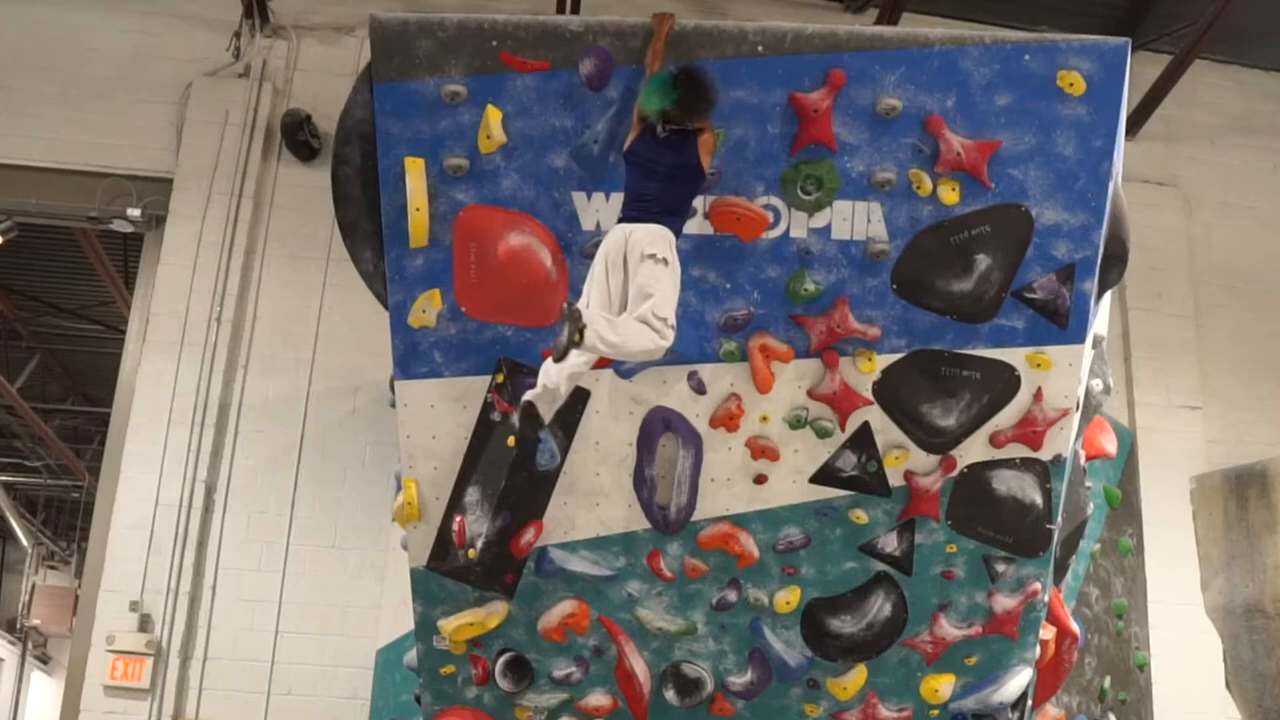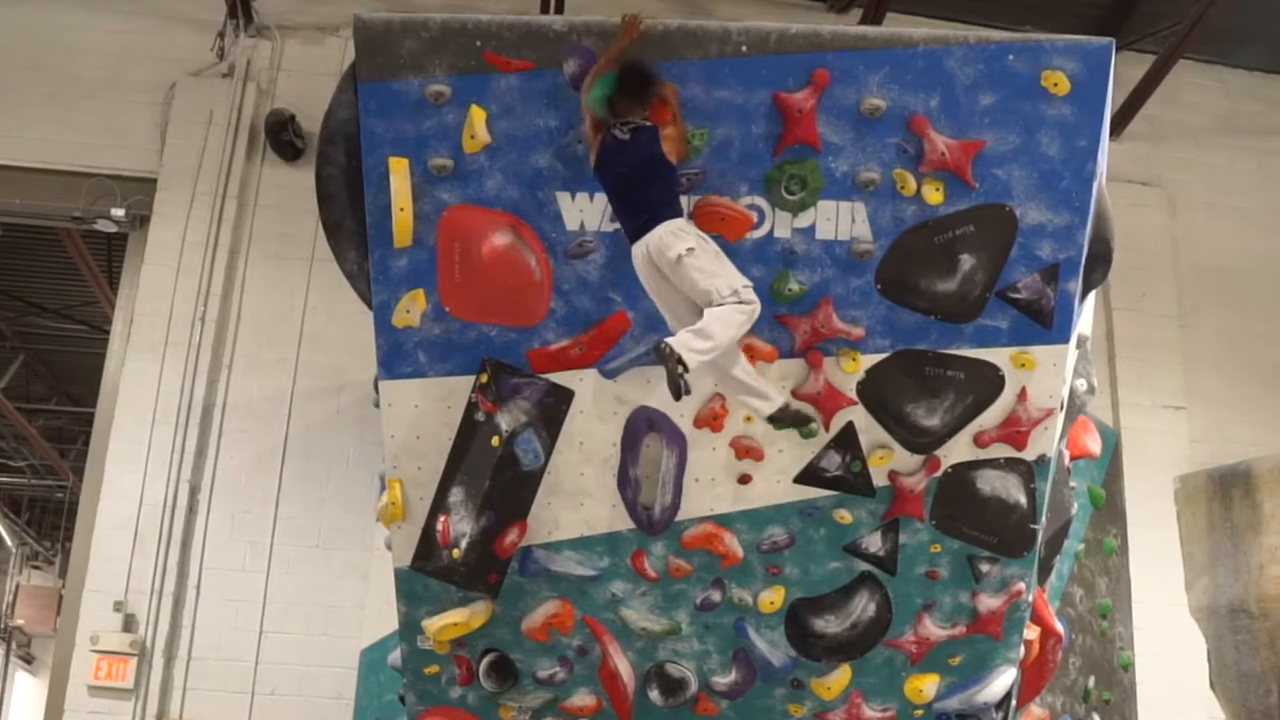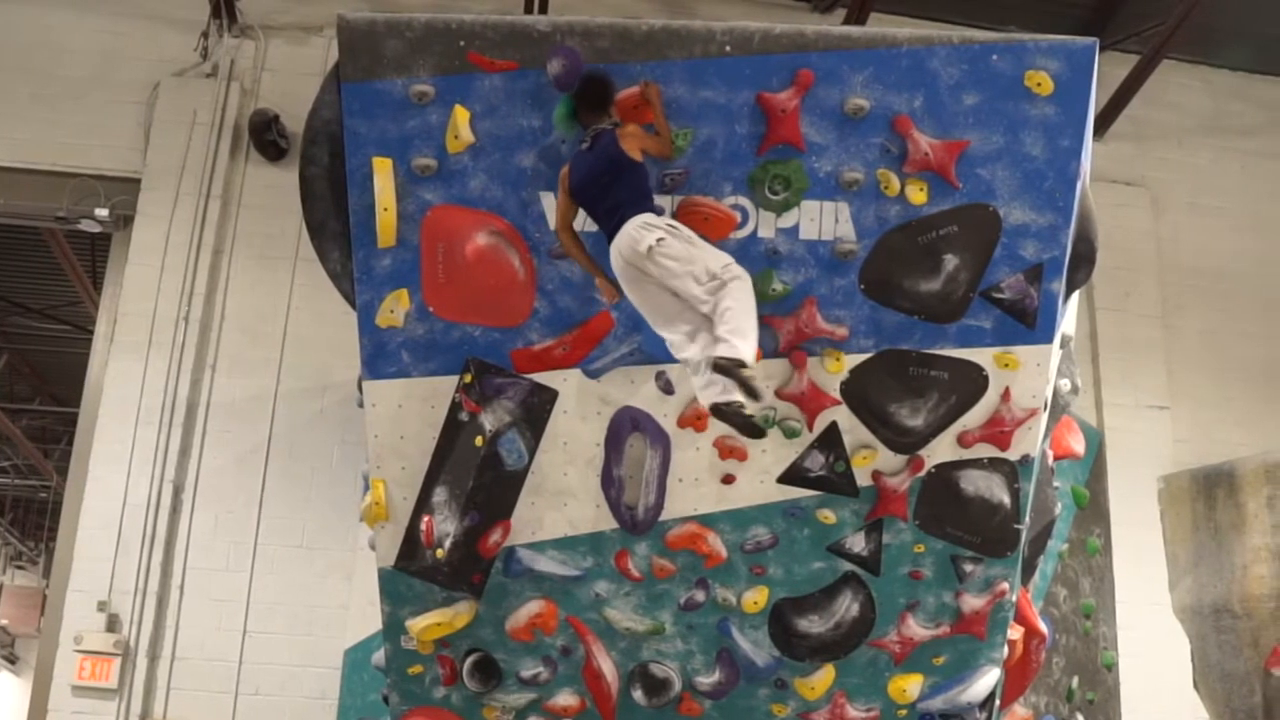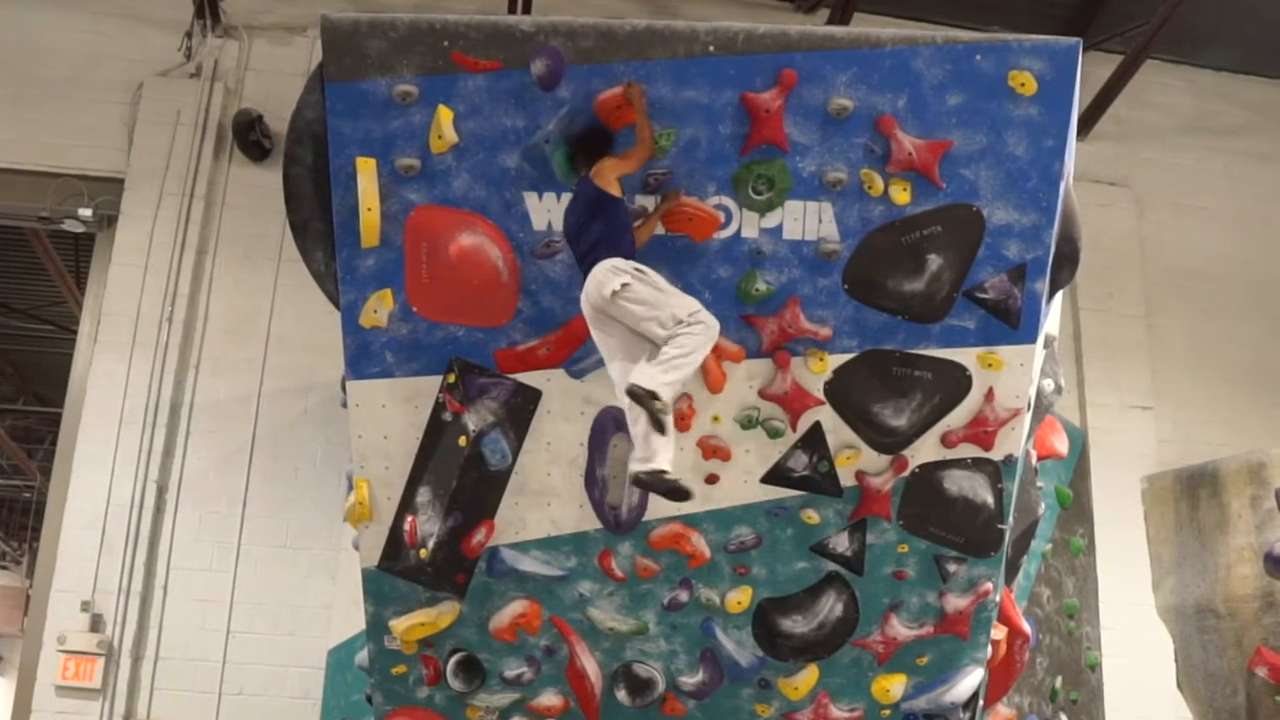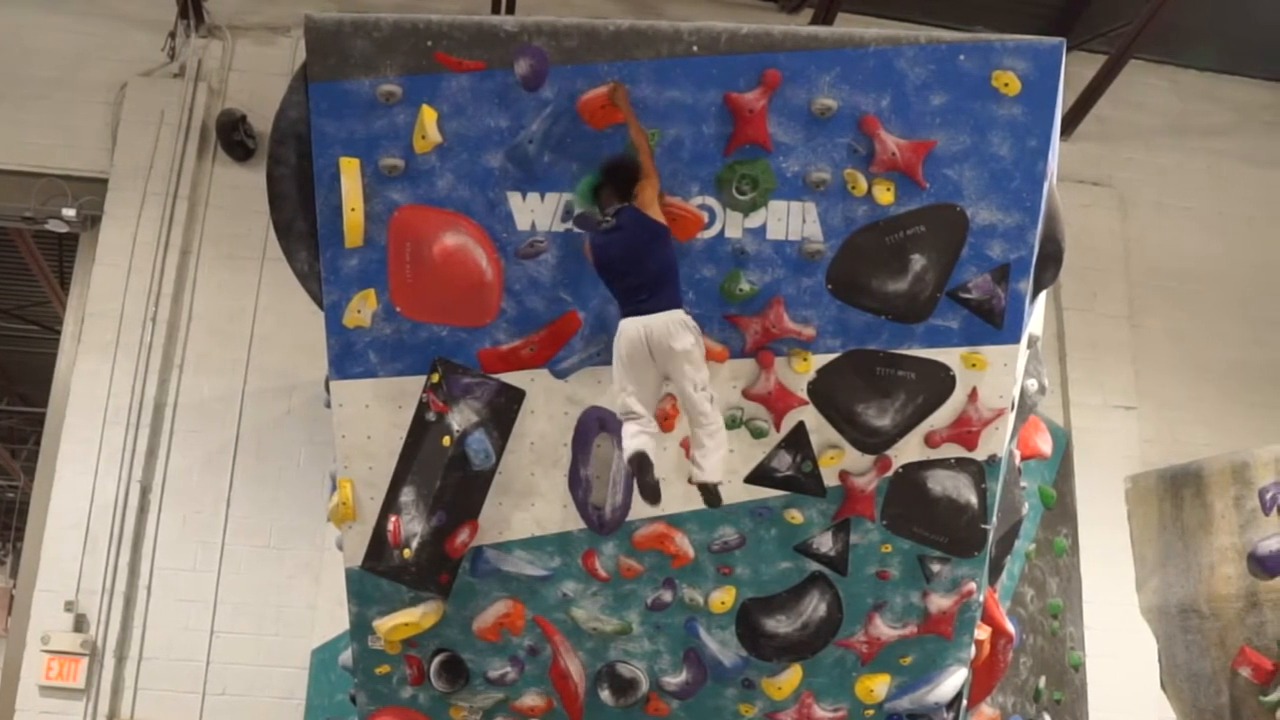
dt=1s
person 1, frame 1
left shoulder: (640, 130)
right shoulder: (703, 141)
left elbow: (649, 78)
left wrist: (659, 34)
right wrist: (696, 109)
left hip: (618, 235)
right hip: (656, 238)
left knee: (593, 329)
right knee: (654, 333)
left ankle: (540, 398)
right ankle: (584, 326)
person 1, frame 2
left shoulder: (598, 141)
right shoulder: (665, 136)
left elbow: (590, 90)
left wrist: (620, 45)
right wrist: (674, 106)
left hip: (640, 252)
right hip: (672, 237)
left knee: (709, 331)
right knee: (742, 302)
left ankle: (772, 404)
right ankle: (682, 351)
person 1, frame 3
left shoulder: (570, 171)
right shoulder: (627, 134)
left elbow: (563, 231)
right elbow: (666, 149)
left wrist: (598, 276)
right wrist: (656, 106)
left hip: (619, 251)
right hip: (646, 230)
left knee: (690, 329)
right knee: (731, 280)
left ankle: (724, 399)
right ankle: (733, 355)
person 1, frame 4
left shoulder: (574, 213)
right shoulder: (602, 171)
right elbow: (645, 151)
left wrist: (660, 210)
right wrist: (639, 108)
left hip: (594, 293)
right hip: (614, 276)
left knee: (643, 375)
right knee: (701, 326)
left ankle: (651, 467)
right ankle: (648, 385)
person 1, frame 5
left shoulder: (594, 244)
right shoulder: (646, 208)
right elbow: (645, 154)
right wrist: (626, 108)
left hip: (630, 329)
right hip: (672, 323)
left knee: (636, 413)
right knee: (699, 403)
left ankle: (638, 458)
right ankle: (708, 477)
